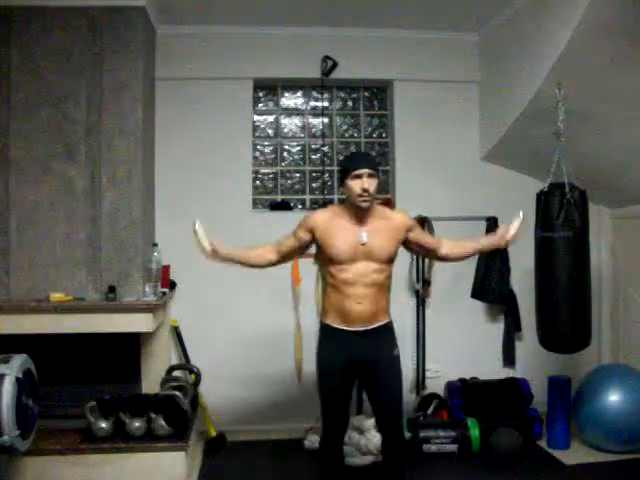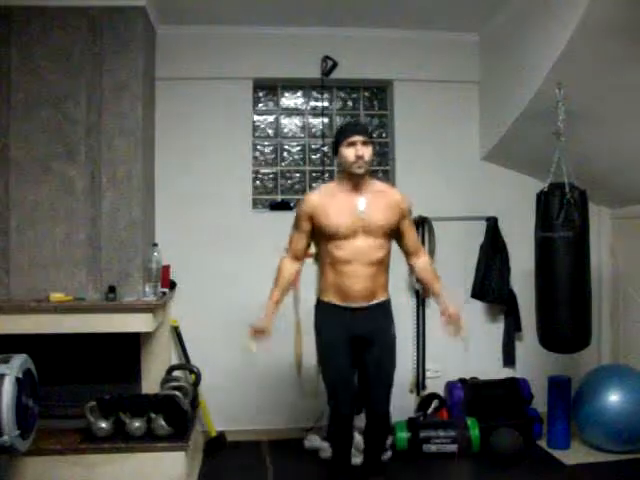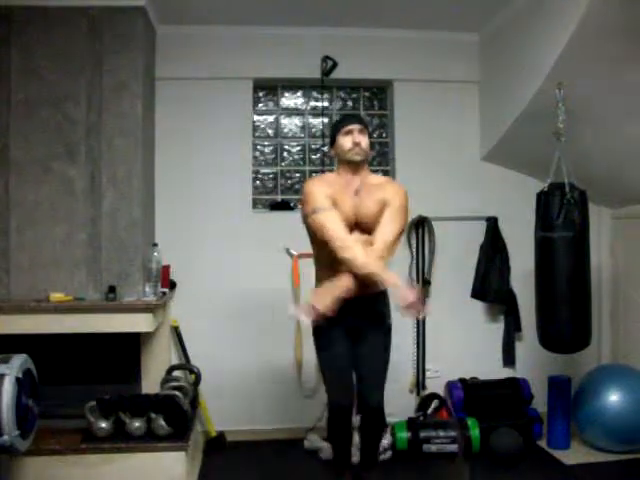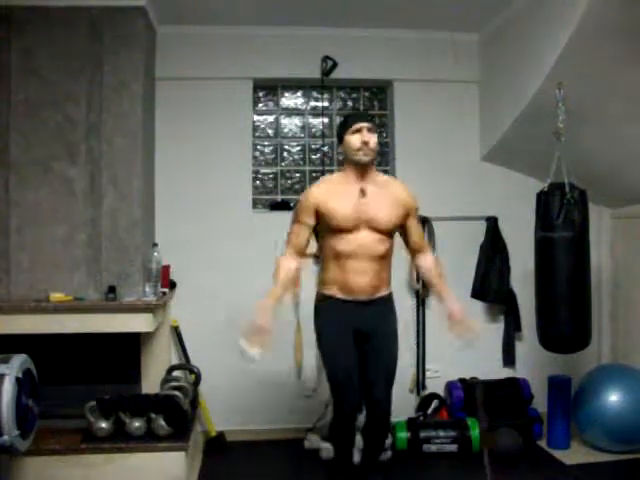
dt=0.5s
person 1, frame 1
left shoulder: (398, 222)
right shoulder: (319, 221)
left elbow: (439, 248)
right elbow: (275, 252)
left wrist: (486, 243)
right wrist: (227, 255)
left hip: (380, 338)
right hip: (334, 340)
left knee: (393, 426)
right knee: (334, 428)
person 1, frame 2
left shoulder: (394, 200)
right shoulder: (315, 201)
left elbow: (417, 255)
right elbow: (293, 259)
left wrist: (441, 300)
right wrist: (270, 311)
left hip: (378, 316)
right hip: (332, 317)
left knee: (378, 409)
right knee: (341, 409)
person 1, frame 3
left shoulder: (392, 191)
right shoulder: (318, 188)
left elbow: (380, 252)
right elbow: (342, 247)
left wrist: (337, 290)
right wrist: (396, 284)
left hip: (373, 307)
right hip: (330, 312)
left knee: (371, 401)
right knee: (341, 401)
person 1, frame 4
left shoulder: (400, 195)
right shoulder: (318, 194)
left elbow: (422, 253)
right elbow: (292, 255)
left wrist: (447, 299)
right wrist: (269, 304)
left hip: (381, 309)
right hip: (333, 310)
left knee: (379, 405)
right knee: (347, 405)
left ankle: (371, 469)
